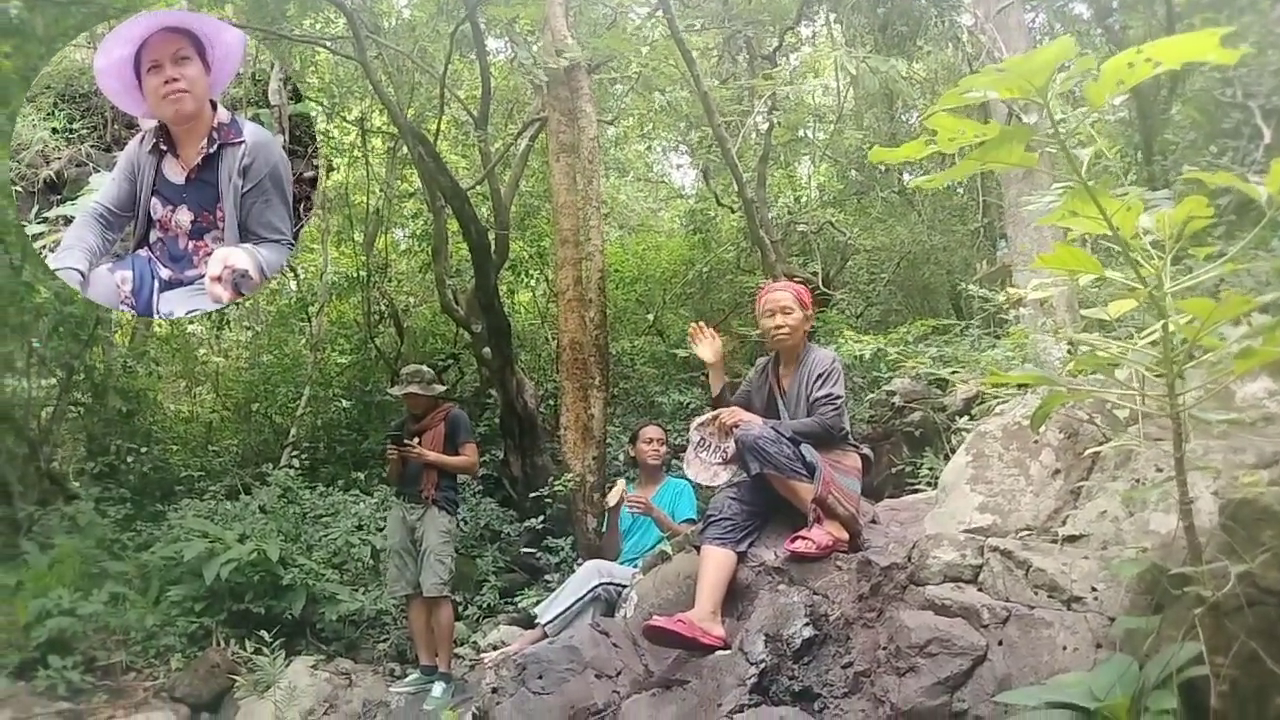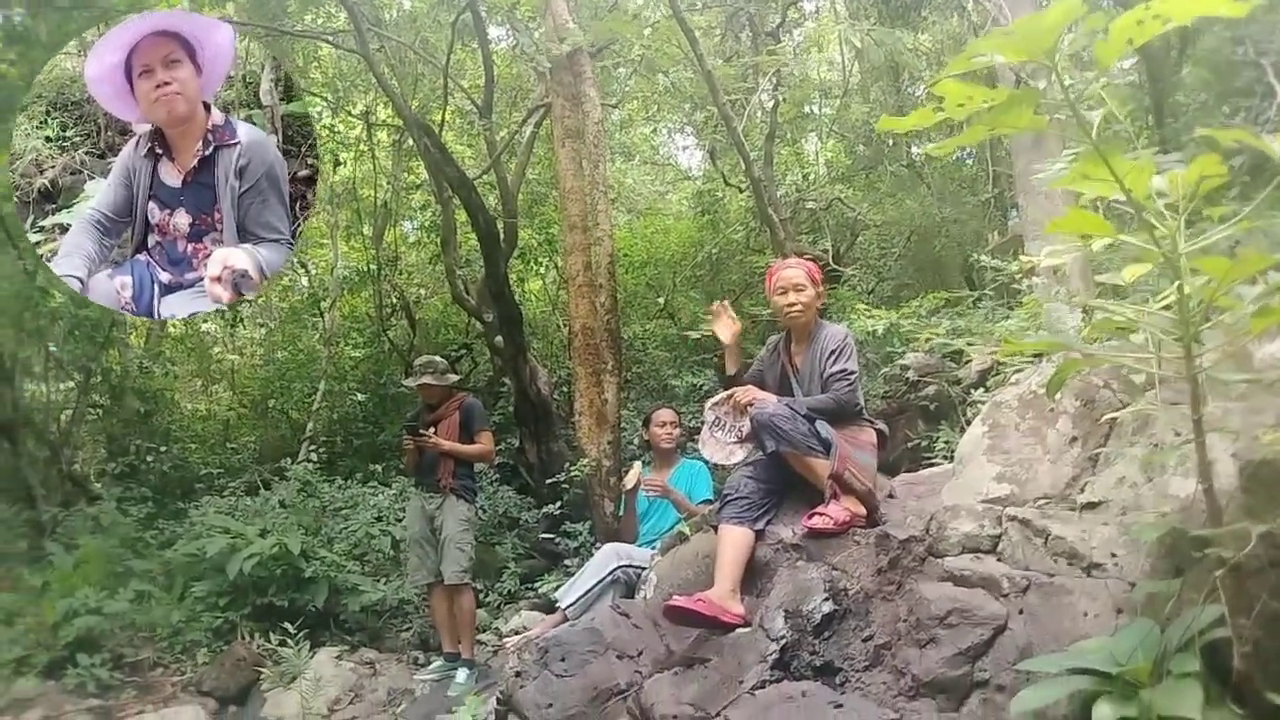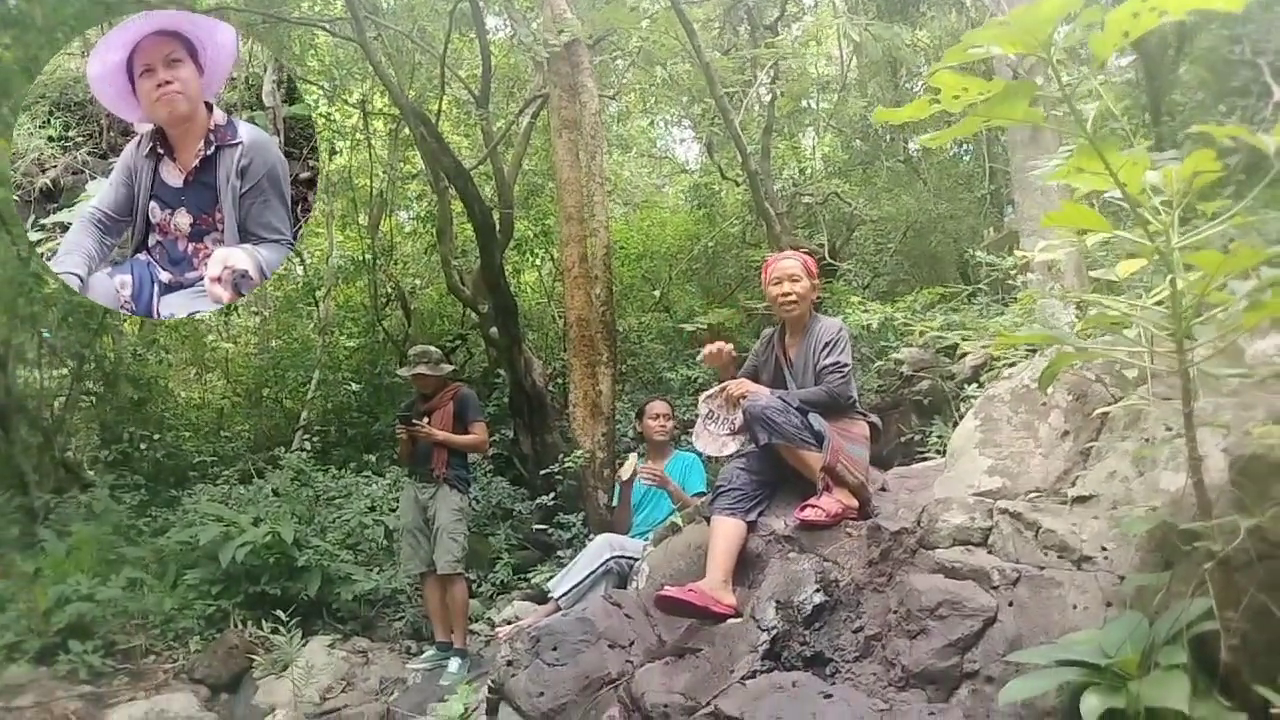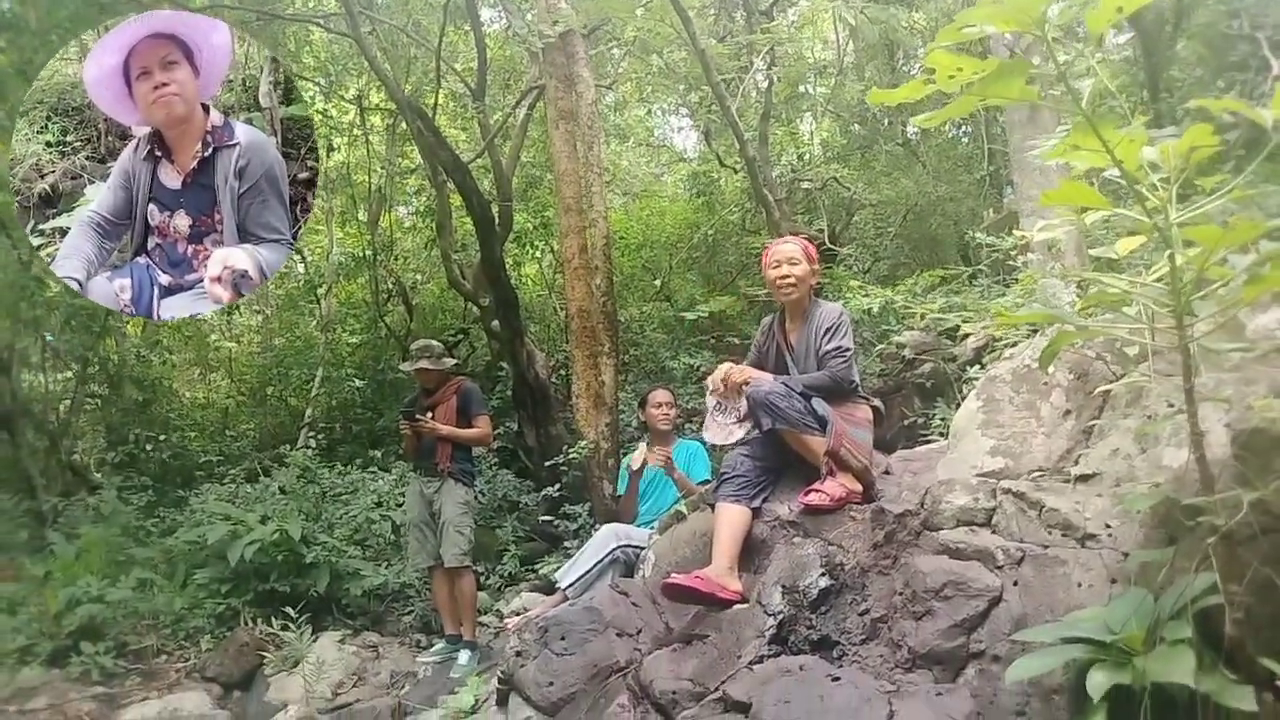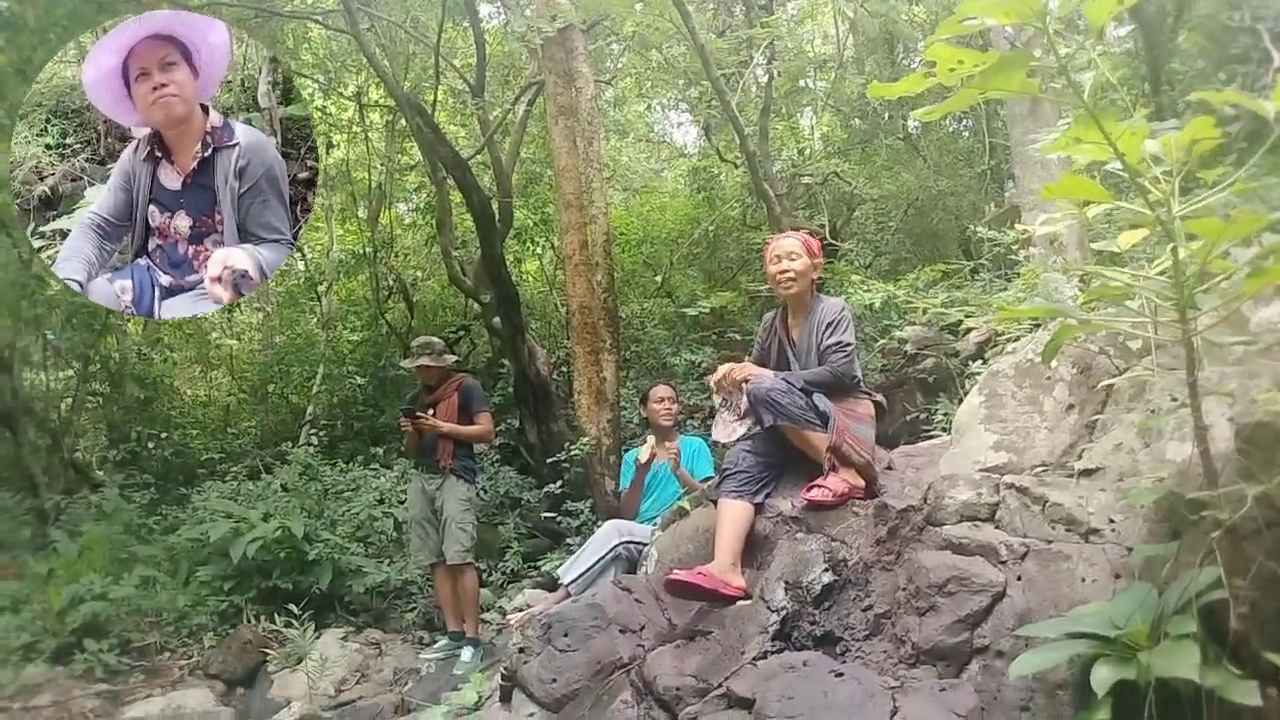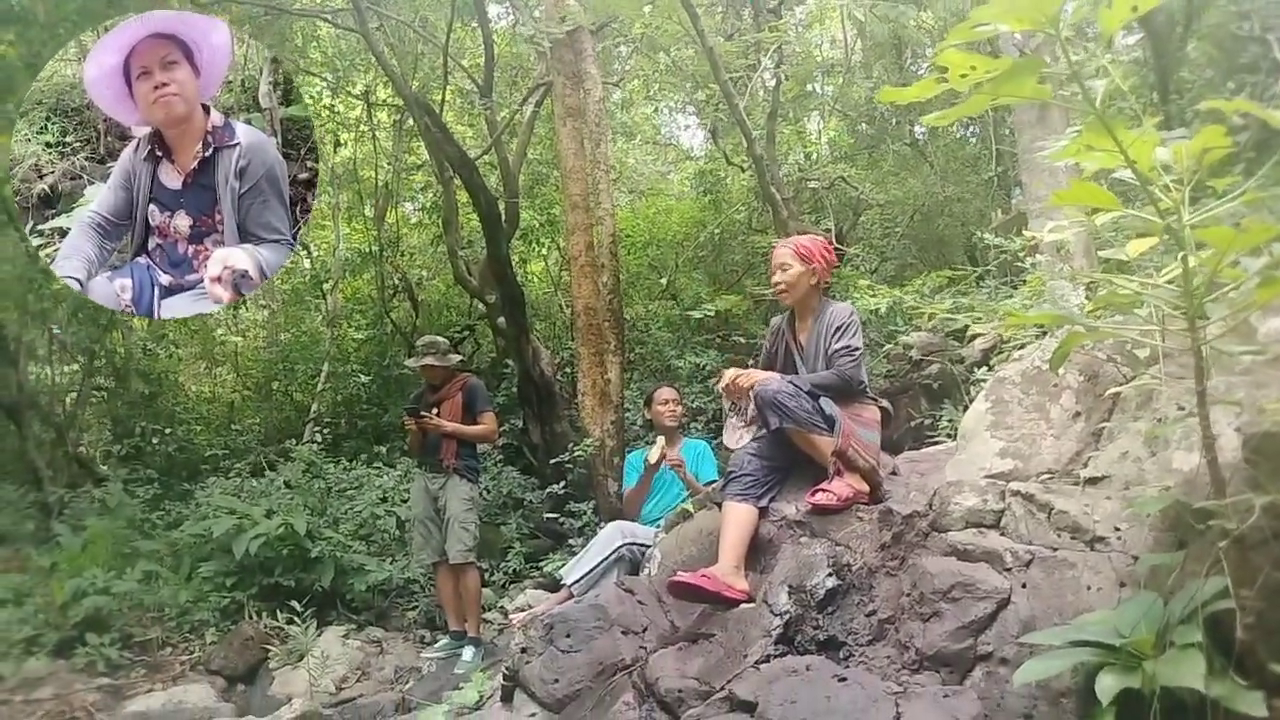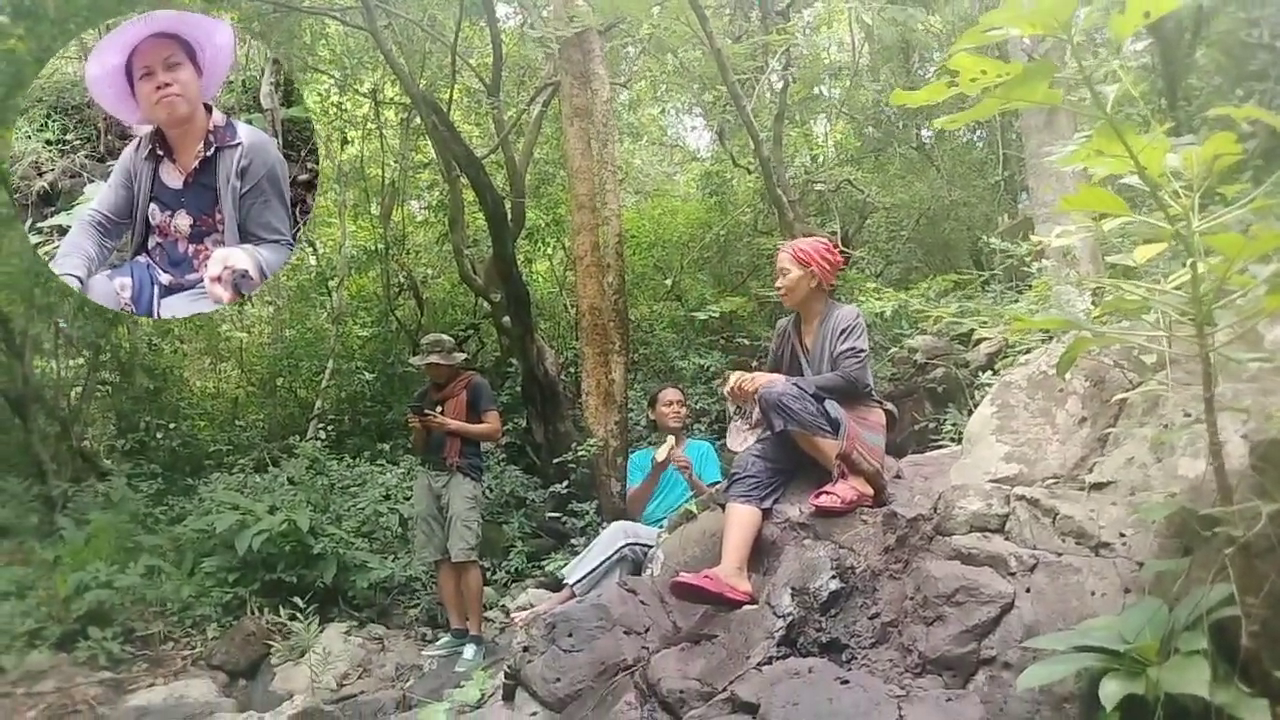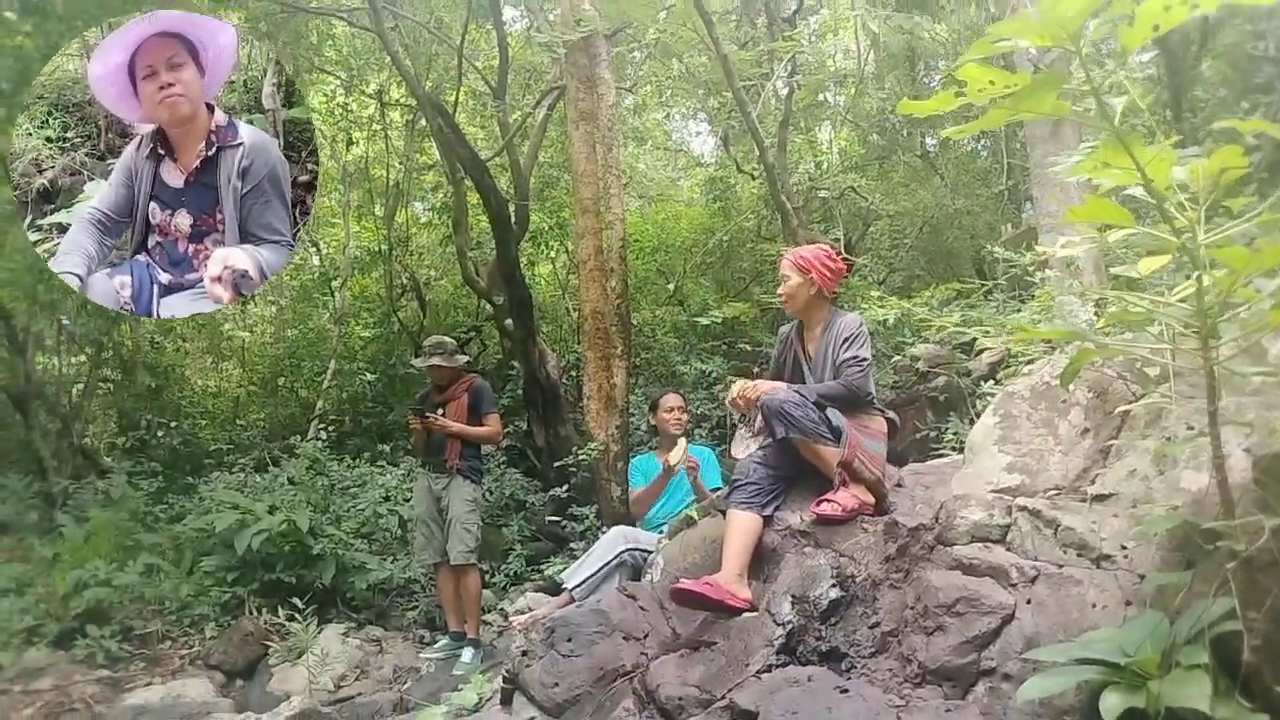
dt=0.2s
person 1, frame 1
left shoulder: (824, 362)
right shoulder: (762, 370)
left elbow: (829, 424)
right elbow: (727, 415)
left wrist: (760, 424)
right wrist: (715, 368)
left hip: (828, 468)
right hip: (778, 477)
left knee: (753, 436)
right knee: (726, 506)
left ankle: (829, 522)
right ankle: (706, 617)
person 1, frame 2
left shoulder: (836, 337)
right shoulder: (774, 348)
left elbow: (844, 401)
right elbow: (740, 394)
left wrist: (775, 402)
right wrist: (731, 348)
left hip: (843, 444)
right hip: (793, 453)
left knee: (768, 415)
right knee: (742, 484)
left ankle: (846, 498)
right ankle: (725, 596)
person 1, frame 3
left shoulder: (831, 330)
right shoulder: (768, 341)
left elbow: (837, 393)
right elbow: (738, 390)
left wrist: (767, 394)
right wrist: (725, 367)
left hip: (837, 437)
right hip: (787, 446)
left knee: (761, 407)
right knee: (735, 476)
left ankle: (839, 491)
right ankle: (717, 586)
person 1, frame 4
left shoulder: (832, 315)
right shoulder: (769, 328)
left elbow: (840, 378)
right elbow: (750, 376)
left wrist: (769, 380)
right wrist: (731, 374)
left hip: (840, 422)
right hip: (792, 432)
left knee: (766, 393)
right knee: (739, 463)
left ankle: (843, 476)
right ankle: (723, 573)
person 1, frame 5
left shoulder: (833, 311)
right shoulder: (771, 324)
left elbow: (841, 373)
right elbow: (755, 373)
left wrist: (770, 377)
right wrist: (734, 374)
left hip: (842, 417)
right hip: (792, 428)
left knee: (766, 389)
right knee: (741, 459)
left ankle: (845, 471)
right ankle: (726, 569)
person 1, frame 6
left shoulder: (841, 315)
right shoulder: (778, 327)
left elbow: (847, 377)
right elbow: (763, 377)
left wrist: (776, 381)
right wrist: (741, 380)
left hip: (848, 423)
right hip: (797, 432)
left knee: (774, 393)
right knee: (746, 462)
left ankle: (850, 476)
right ankle: (730, 572)
person 1, frame 7
left shoulder: (847, 318)
right shoulder: (785, 329)
left elbow: (852, 379)
right elbow: (770, 380)
left wrist: (783, 383)
right wrist: (747, 383)
left hip: (853, 425)
right hip: (803, 435)
left knee: (778, 395)
right knee: (751, 463)
left ankle: (854, 478)
right ankle: (732, 573)
person 1, frame 8
left shoulder: (849, 326)
right shoulder: (788, 336)
left elbow: (854, 387)
right elbow: (773, 387)
left wrist: (782, 390)
right wrist: (750, 390)
left hip: (855, 433)
right hip: (804, 442)
left knee: (781, 402)
right knee: (752, 470)
left ankle: (855, 486)
right ankle: (732, 579)
person 2, frame 1
left shoulder: (454, 418)
right shoulder: (401, 426)
left elbow: (472, 463)
left wrist: (428, 456)
right wrist: (394, 462)
left hip: (436, 508)
right hip: (402, 508)
left knee: (436, 590)
right knee: (412, 591)
left ankle: (444, 675)
right ankle: (426, 668)
person 2, frame 2
left shoulder: (469, 407)
right shoulder: (416, 417)
left elbow: (488, 451)
left wrist: (444, 445)
right wrist: (411, 452)
left hip: (454, 497)
right hip: (421, 498)
left knee: (457, 578)
right knee: (432, 579)
left ankle: (467, 662)
right ankle: (449, 656)
person 2, frame 3
left shoulder: (462, 397)
right shoulder: (409, 407)
left elbow: (481, 442)
left wrist: (437, 435)
right wrist: (405, 442)
left hip: (448, 487)
right hip: (414, 488)
left knee: (450, 568)
right knee: (426, 569)
left ankle: (460, 651)
right ankle: (442, 645)
person 2, frame 4
left shoulder: (466, 391)
right shoulder: (413, 402)
left elbow: (485, 435)
left wrist: (441, 430)
right wrist: (409, 437)
left hip: (453, 481)
right hip: (420, 483)
left knee: (457, 561)
right knee: (433, 563)
left ankle: (469, 644)
right ankle: (451, 638)
person 2, frame 5
left shoulder: (467, 388)
right shoulder: (414, 399)
left elbow: (487, 432)
left wrist: (443, 427)
right wrist: (410, 434)
left hip: (455, 477)
right hip: (422, 480)
left knee: (459, 558)
right knee: (435, 560)
left ankle: (472, 640)
right ankle: (454, 635)
person 2, frame 6
left shoulder: (471, 388)
right shoulder: (418, 398)
left elbow: (491, 432)
left wrist: (447, 426)
right wrist: (414, 432)
left hip: (458, 477)
right hip: (424, 478)
left knee: (462, 557)
right knee: (438, 559)
left ankle: (473, 640)
right ankle: (455, 634)
person 2, frame 7
left shoulder: (475, 386)
right shoulder: (422, 396)
left elbow: (494, 431)
left wrist: (451, 425)
right wrist: (418, 430)
left hip: (461, 475)
right hip: (427, 476)
left knee: (464, 555)
right knee: (440, 557)
left ankle: (475, 638)
right ankle: (457, 632)
person 2, frame 8
left shoulder: (477, 389)
right shoulder: (424, 398)
left elbow: (495, 433)
left wrist: (452, 427)
right wrist: (419, 432)
left hip: (461, 478)
right hip: (428, 479)
left knee: (463, 558)
right knee: (439, 560)
left ankle: (473, 642)
right ankle: (455, 635)
person 3, frame 1
left shoulder: (255, 147)
right shoulder: (143, 148)
left elbow: (278, 248)
right elbow: (100, 219)
left wrist: (248, 261)
right wrist: (64, 275)
left hip: (212, 291)
right hip: (147, 276)
person 3, frame 2
left shoulder: (250, 148)
right shoulder: (138, 153)
left elbow: (277, 247)
right elbow: (97, 224)
left wrist: (247, 263)
right wrist: (63, 280)
left hip: (211, 292)
right hip: (147, 280)
person 3, frame 3
left shoulder: (252, 148)
right shoulder: (140, 152)
left elbow: (278, 247)
right elbow: (98, 223)
left wrist: (248, 262)
right wrist: (64, 278)
left hip: (212, 292)
right hip: (147, 279)
person 3, frame 4
left shoulder: (249, 149)
right shoulder: (138, 156)
left elbow: (277, 248)
right elbow: (97, 226)
left wrist: (247, 263)
right wrist: (63, 282)
left hip: (211, 294)
right hip: (147, 282)
person 3, frame 5
left shoulder: (249, 150)
right shoulder: (138, 157)
left elbow: (278, 248)
right elbow: (98, 228)
left wrist: (247, 262)
right wrist: (64, 284)
left hip: (213, 295)
right hip: (147, 283)
person 3, frame 6
left shoulder: (250, 150)
right shoulder: (138, 156)
left elbow: (277, 248)
right elbow: (97, 227)
left wrist: (247, 261)
right wrist: (64, 283)
left hip: (212, 294)
right hip: (147, 282)
person 3, frame 7
left shoulder: (252, 150)
right shoulder: (139, 155)
left elbow: (278, 248)
right elbow: (98, 225)
left wrist: (248, 262)
right wrist: (64, 280)
left hip: (212, 293)
right hip: (147, 280)
person 3, frame 8
left shoulder: (253, 150)
right shoulder: (140, 153)
left elbow: (278, 249)
right elbow: (98, 223)
left wrist: (248, 263)
right wrist: (63, 279)
left hip: (212, 294)
right hip: (146, 280)
person 4, frame 1
left shoulder: (680, 489)
right shoulder: (623, 494)
right elbow: (610, 555)
left wrist: (655, 513)
right wrist: (613, 516)
right hip: (619, 580)
left knee: (595, 569)
right knee: (594, 595)
left ankle: (532, 639)
person 4, frame 2
left shoulder: (696, 470)
right shoulder: (639, 478)
right elbow: (628, 538)
left wrist: (672, 495)
right wrist: (630, 499)
right hip: (637, 562)
left knee: (613, 552)
right knee: (614, 578)
left ankle: (552, 623)
person 4, frame 3
left shoulder: (689, 462)
right shoulder: (632, 469)
right elbow: (621, 529)
left wrist: (670, 486)
right wrist: (625, 490)
right hip: (630, 553)
left knee: (606, 544)
right knee: (607, 567)
left ankle: (546, 613)
person 4, frame 4
left shoulder: (693, 450)
right shoulder: (632, 461)
right elbow: (626, 518)
left wrist: (675, 474)
right wrist: (634, 479)
right hip: (635, 544)
left knee: (612, 533)
right knee: (614, 557)
left ankle: (552, 603)
person 4, frame 5
left shoulder: (695, 447)
right shoulder: (632, 457)
right elbow: (627, 514)
left wrist: (679, 470)
right wrist: (640, 474)
right hip: (638, 541)
left knee: (614, 530)
right knee: (616, 553)
left ankle: (555, 601)
person 4, frame 6
left shoulder: (699, 450)
right shoulder: (635, 459)
right elbow: (629, 513)
left wrist: (685, 476)
right wrist: (648, 475)
right hip: (641, 542)
left knee: (618, 531)
right knee: (618, 555)
left ankle: (558, 600)
person 4, frame 7
left shoulder: (703, 451)
right shoulder: (639, 459)
right elbow: (633, 511)
left wrist: (691, 477)
right wrist: (655, 473)
right hip: (644, 542)
left knee: (620, 531)
right knee: (621, 554)
left ankle: (560, 600)
person 4, frame 8
left shoulder: (704, 456)
right shoulder: (640, 463)
right elbow: (636, 511)
left wrist: (695, 480)
right wrist: (664, 477)
right hip: (643, 548)
left knee: (621, 536)
right knee: (621, 559)
left ankle: (558, 605)
